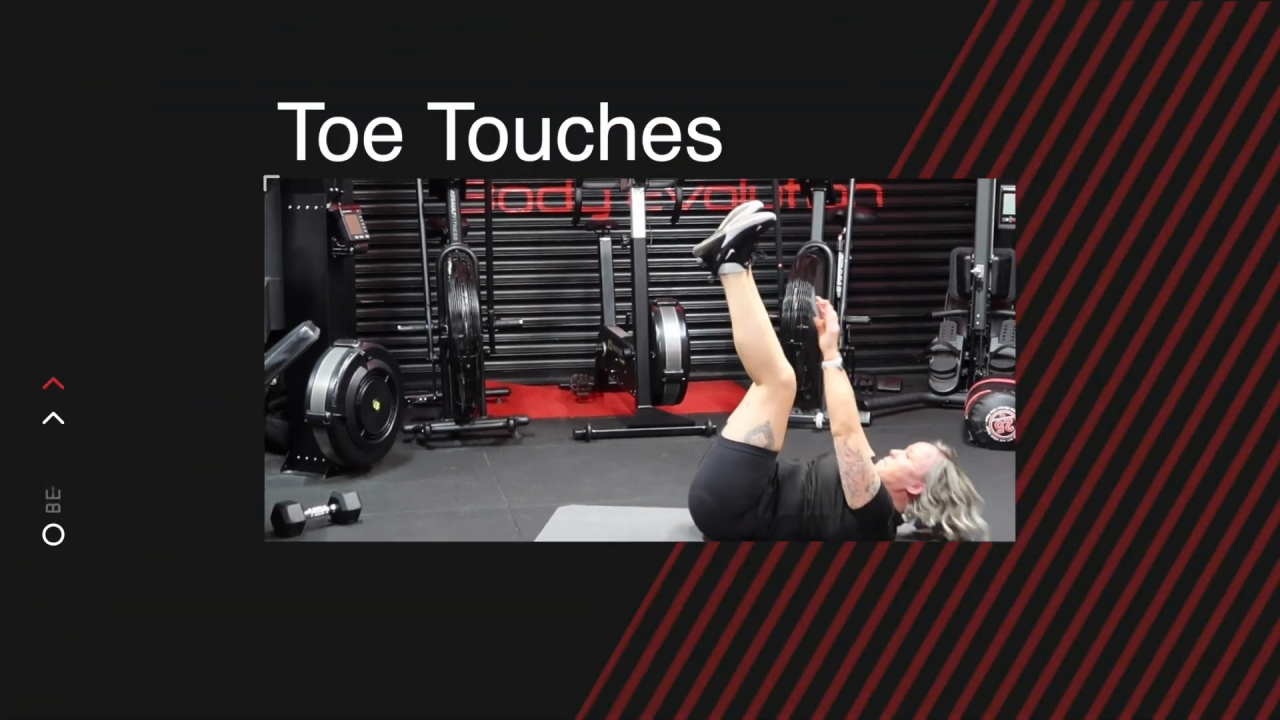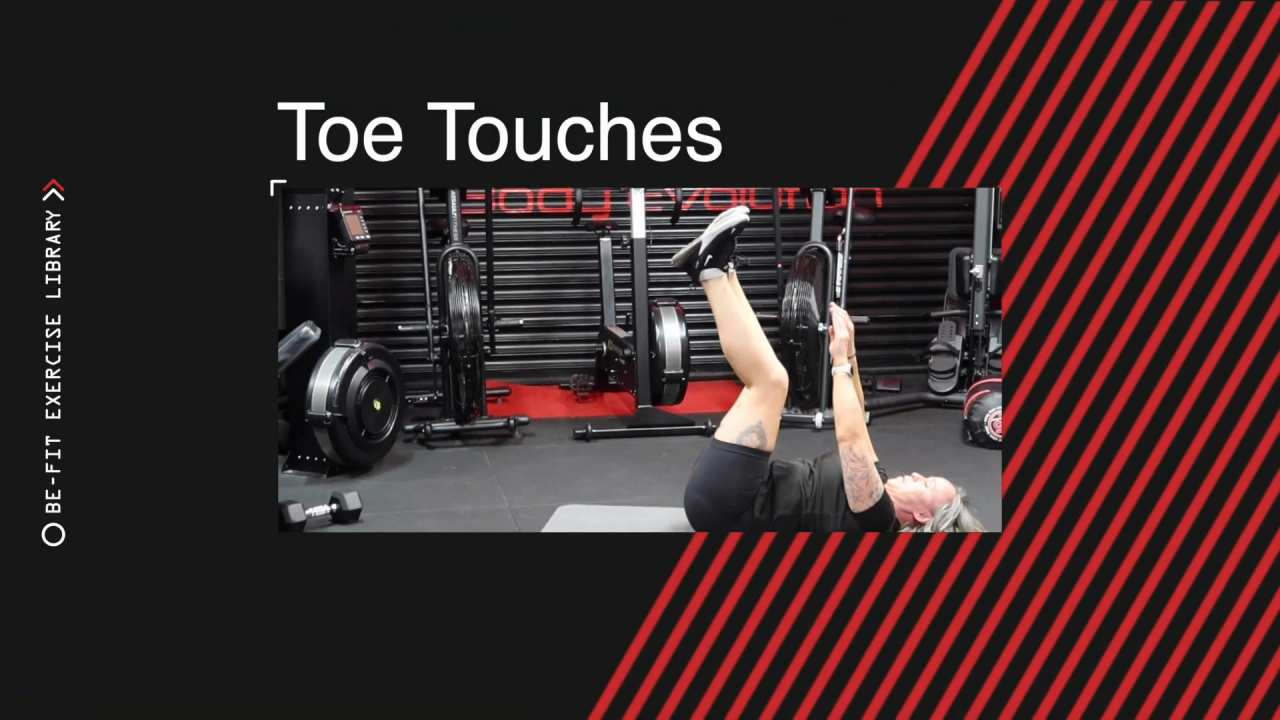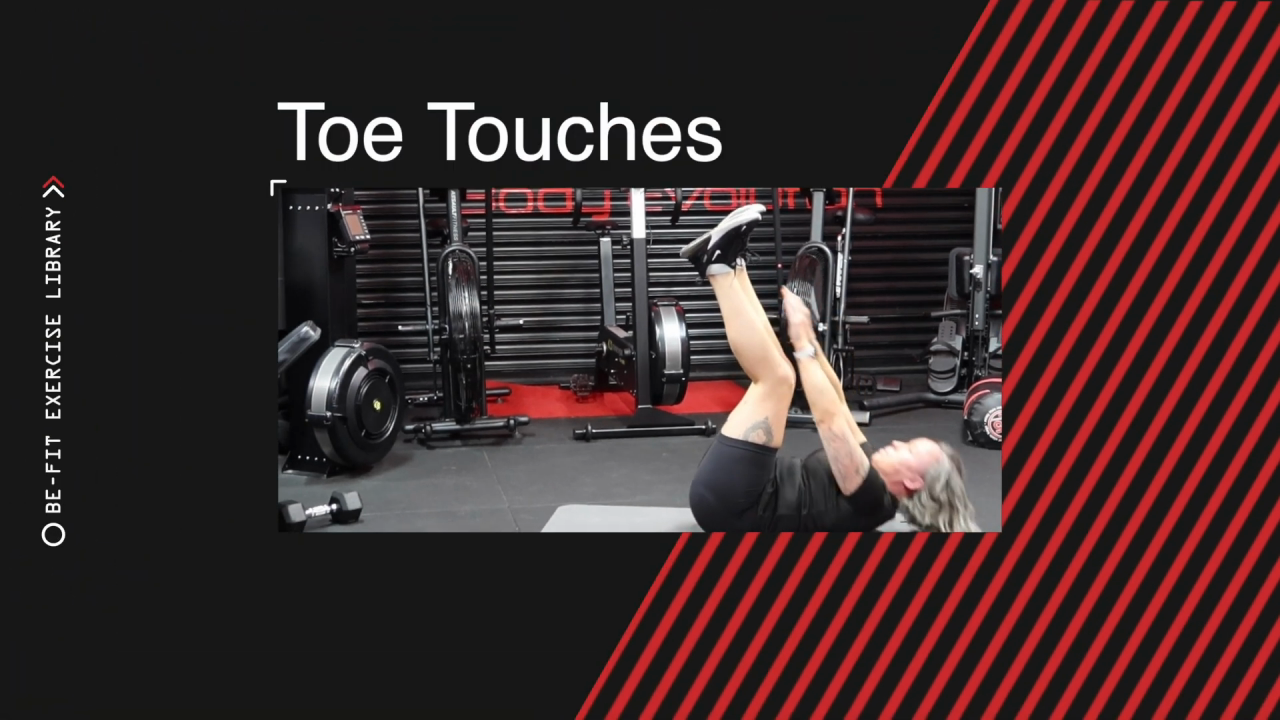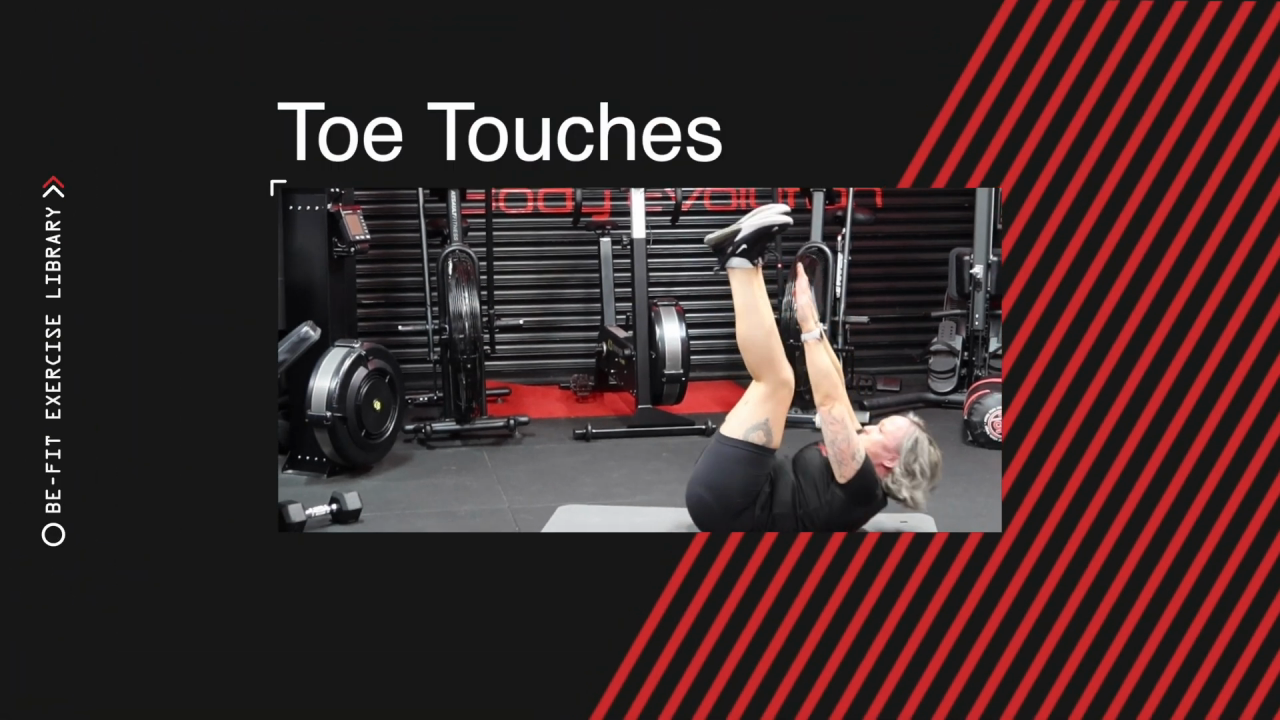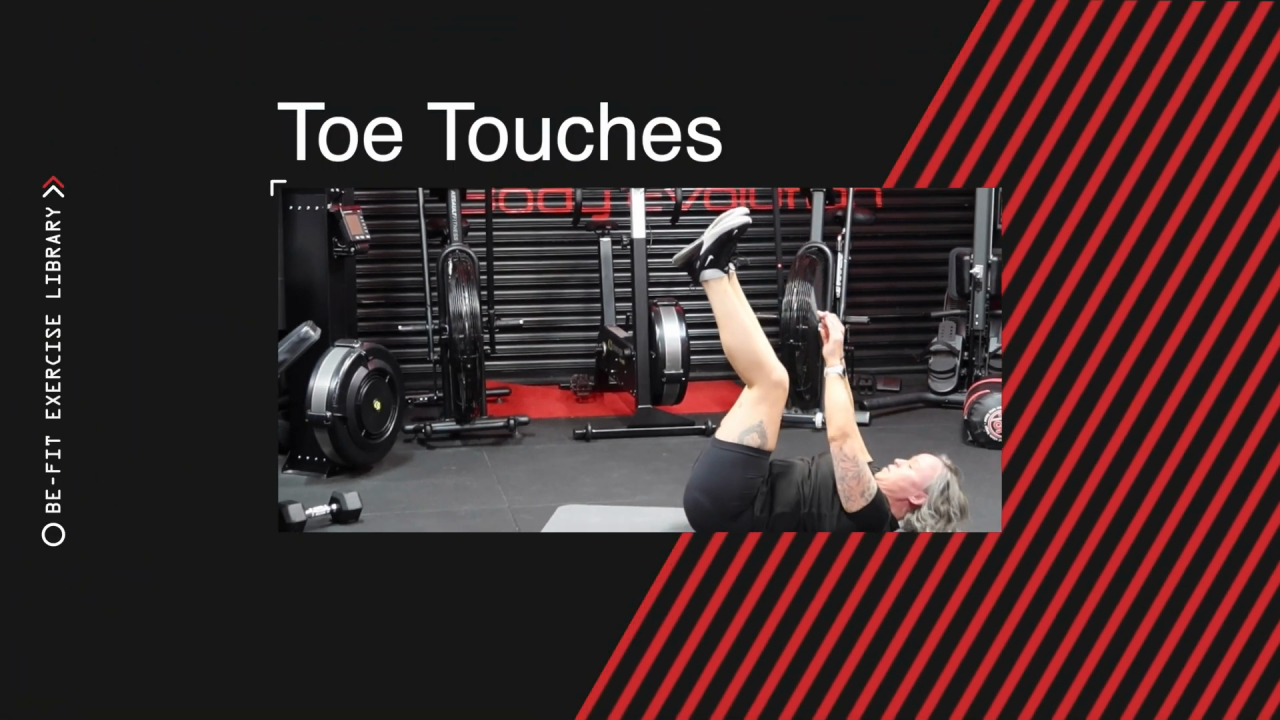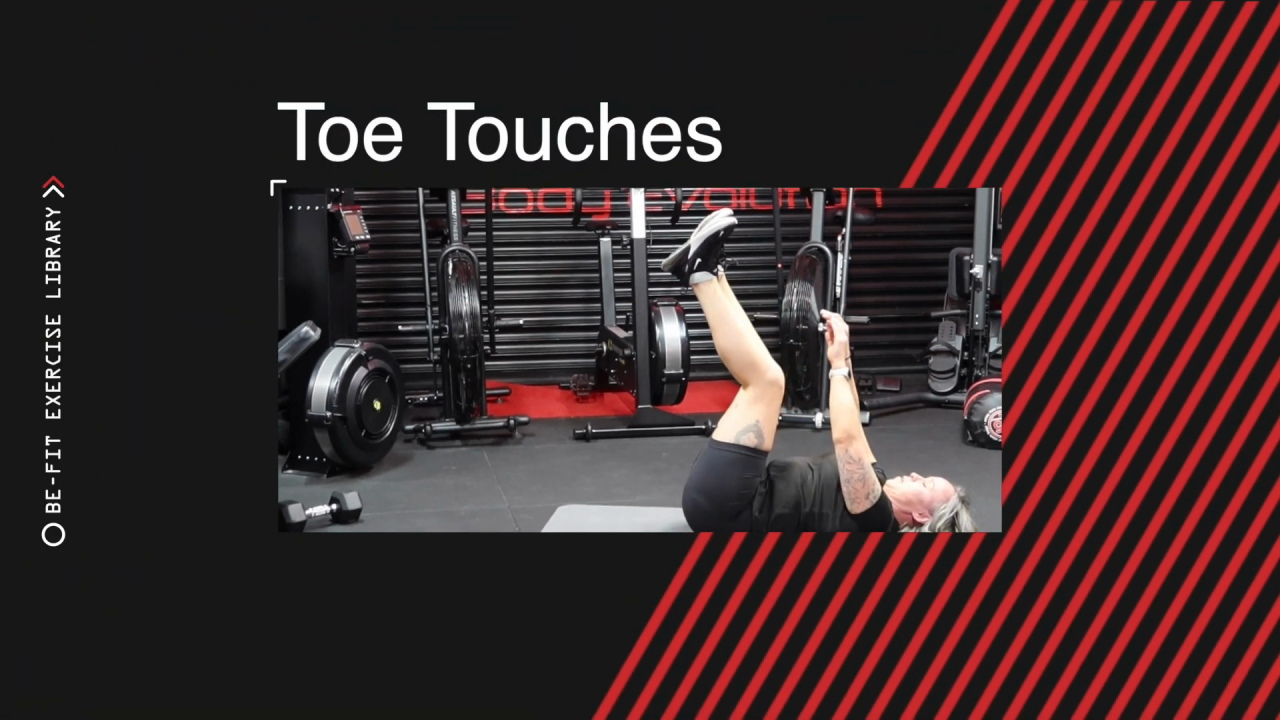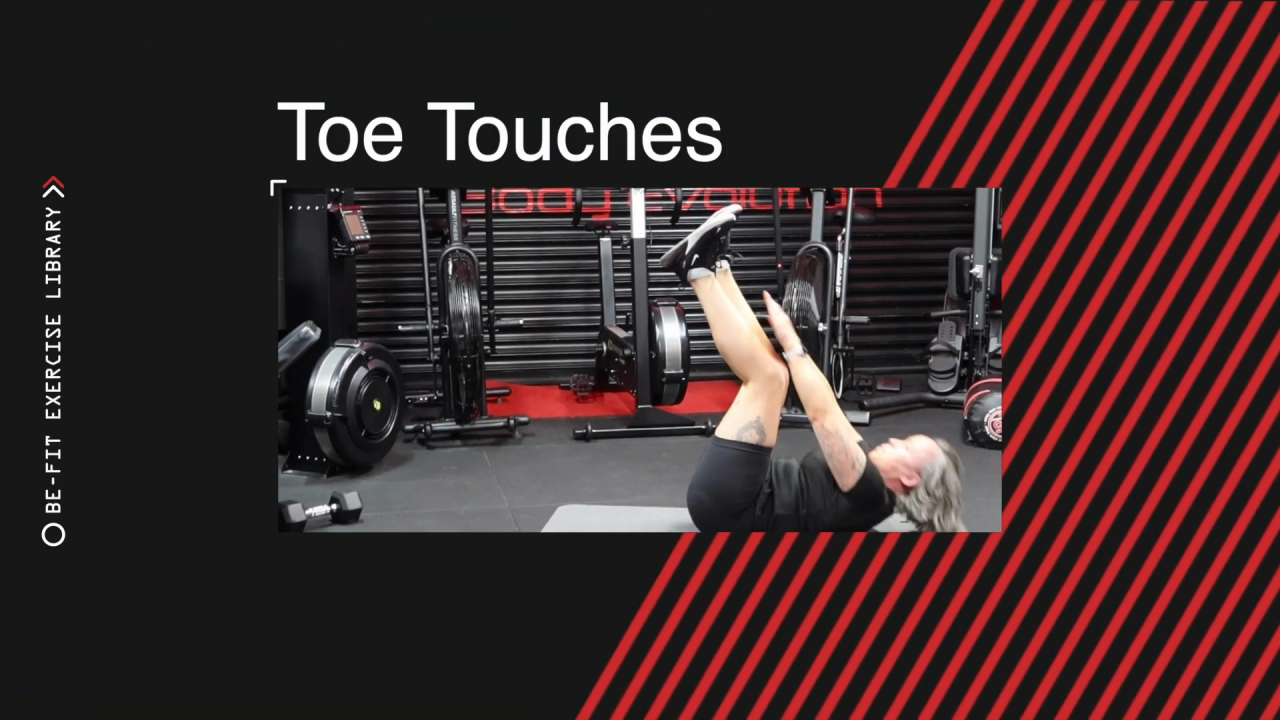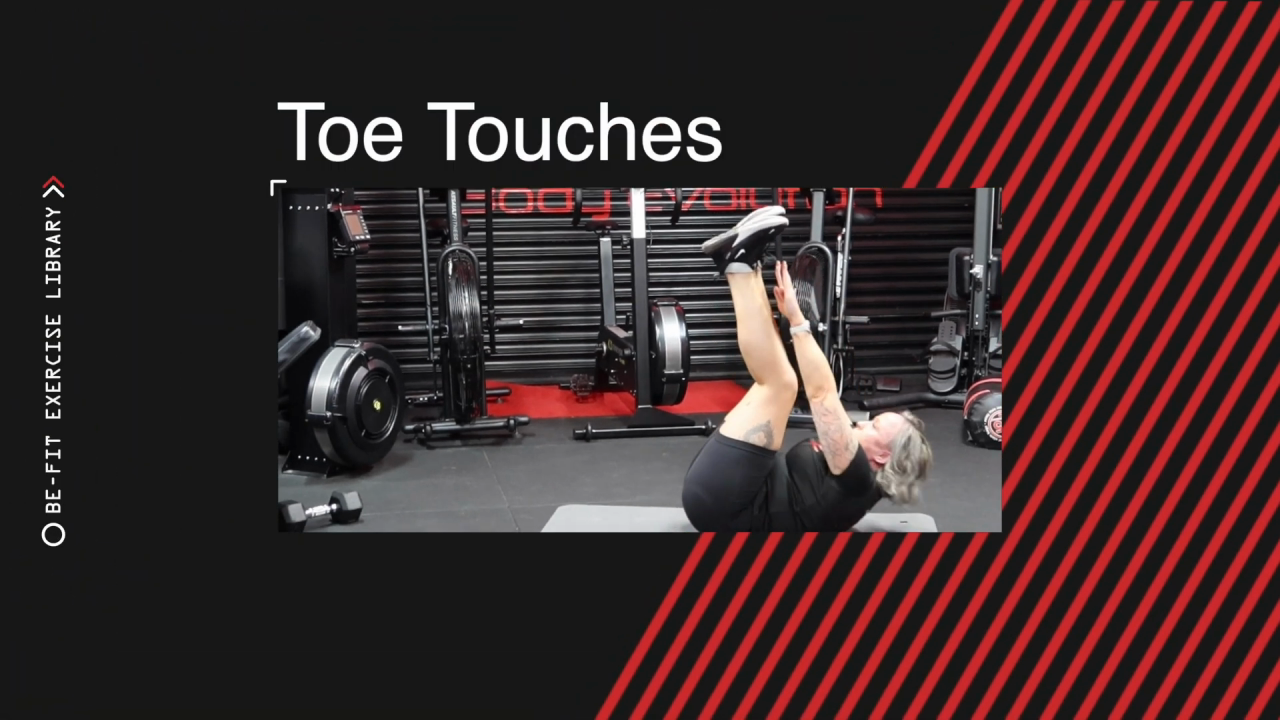
dt=0.5s
person 1, frame 1
left shoulder: (876, 514)
right shoulder: (880, 484)
left elbow: (845, 429)
right elbow: (849, 424)
left wrist: (830, 353)
right wrist: (833, 347)
left hip: (723, 506)
right hip: (729, 502)
left knee: (777, 379)
right knee: (775, 377)
left ankle: (731, 264)
right ankle: (733, 264)
person 1, frame 2
left shoulder: (877, 517)
right shoulder: (877, 486)
left elbow: (849, 435)
right elbow: (856, 426)
left wrist: (841, 362)
right wrist: (849, 354)
left hip: (724, 506)
right hip: (729, 501)
left knee: (769, 380)
right knee: (769, 378)
left ankle: (712, 271)
right ankle: (717, 270)
person 1, frame 3
left shoulder: (871, 495)
right shoulder: (875, 473)
left elbow: (829, 416)
right elbow: (836, 400)
left wrist: (802, 344)
right wrist: (807, 337)
left hip: (723, 501)
right hip: (728, 493)
left knee: (777, 377)
right knee: (776, 375)
left ankle: (718, 265)
right ankle: (724, 260)
person 1, frame 4
left shoulder: (864, 489)
right shoulder: (864, 477)
left elbow: (830, 401)
right elbow: (836, 394)
left wrist: (810, 327)
right wrist: (812, 323)
left hip: (719, 501)
right hip: (725, 497)
left knee: (776, 381)
right knee: (775, 378)
left ankle: (742, 258)
right ankle: (746, 260)
person 1, frame 5
left shoulder: (873, 516)
right shoulder: (876, 487)
left elbow: (841, 435)
right elbow: (847, 429)
left wrist: (834, 364)
right wrist: (836, 356)
left hip: (720, 505)
right hip: (726, 502)
left knee: (770, 381)
right knee: (767, 378)
left ankle: (712, 270)
right ankle: (719, 269)
person 1, frame 6
left shoulder: (877, 517)
right shoulder: (878, 489)
left elbow: (846, 437)
right elbow: (852, 430)
left wrist: (839, 366)
right wrist: (842, 358)
left hip: (721, 507)
right hip: (726, 499)
left knee: (766, 380)
right knee: (764, 378)
left ankle: (702, 273)
right ankle: (708, 271)
person 1, frame 7
left shoulder: (870, 492)
right shoulder: (869, 473)
left elbow: (823, 415)
right elbow: (828, 412)
left wrist: (789, 343)
right wrist: (789, 342)
left hip: (722, 507)
right hip: (725, 497)
left knee: (768, 376)
right knee: (769, 373)
left ankle: (699, 268)
right ankle: (713, 265)
person 1, frame 8
left shoulder: (857, 480)
right shoulder: (852, 469)
left elbow: (822, 393)
right elbow: (825, 398)
left wrist: (797, 320)
right wrist: (791, 315)
left hip: (717, 503)
right hip: (719, 491)
left knee: (779, 383)
right knee: (776, 380)
left ankle: (740, 262)
right ankle: (742, 263)
